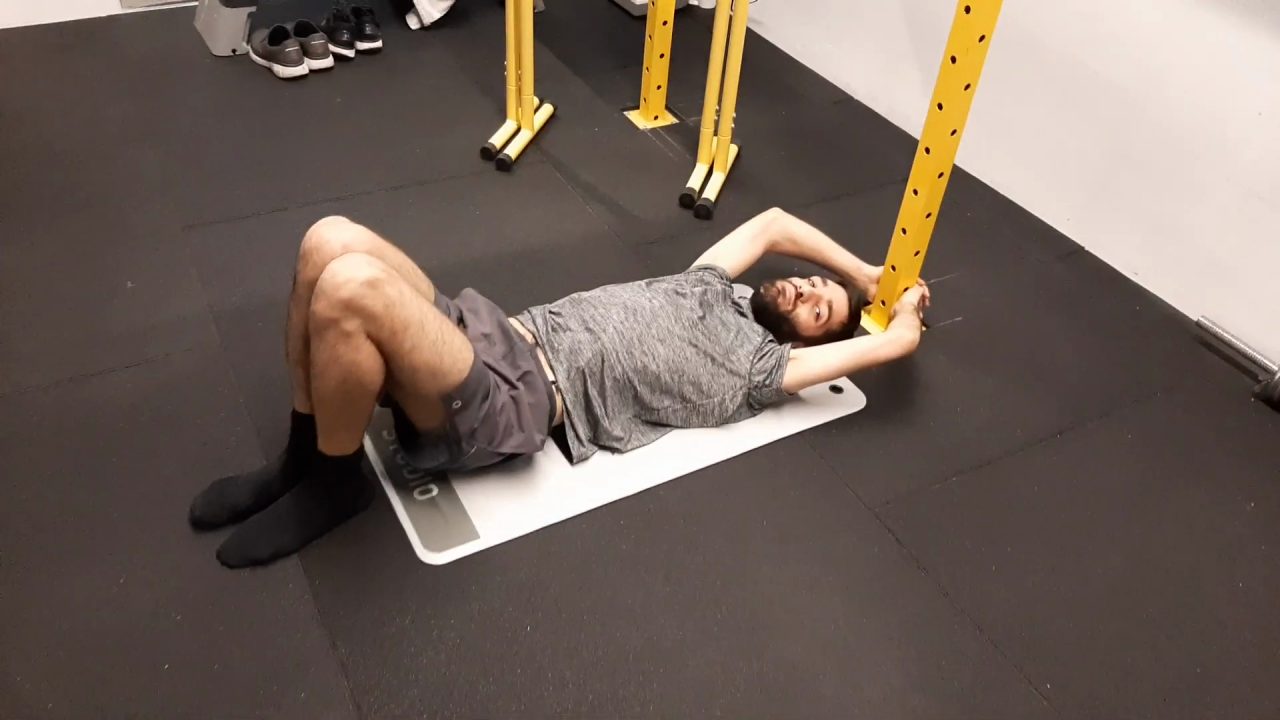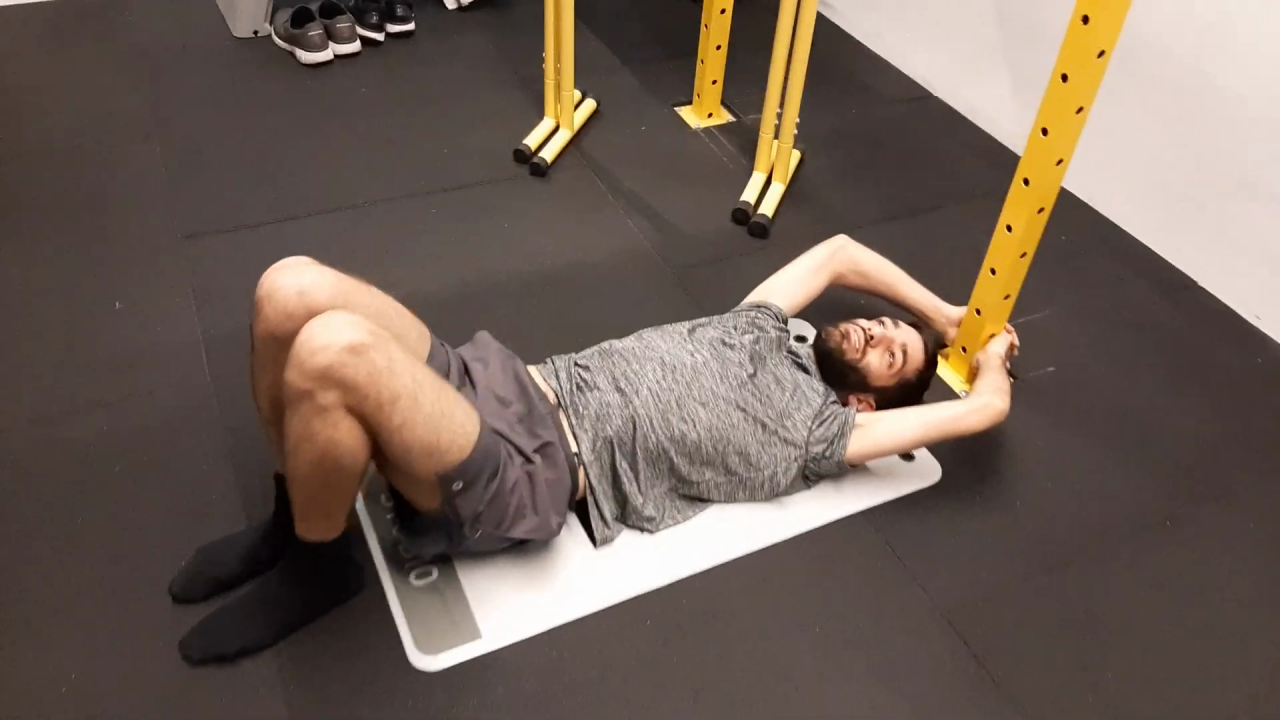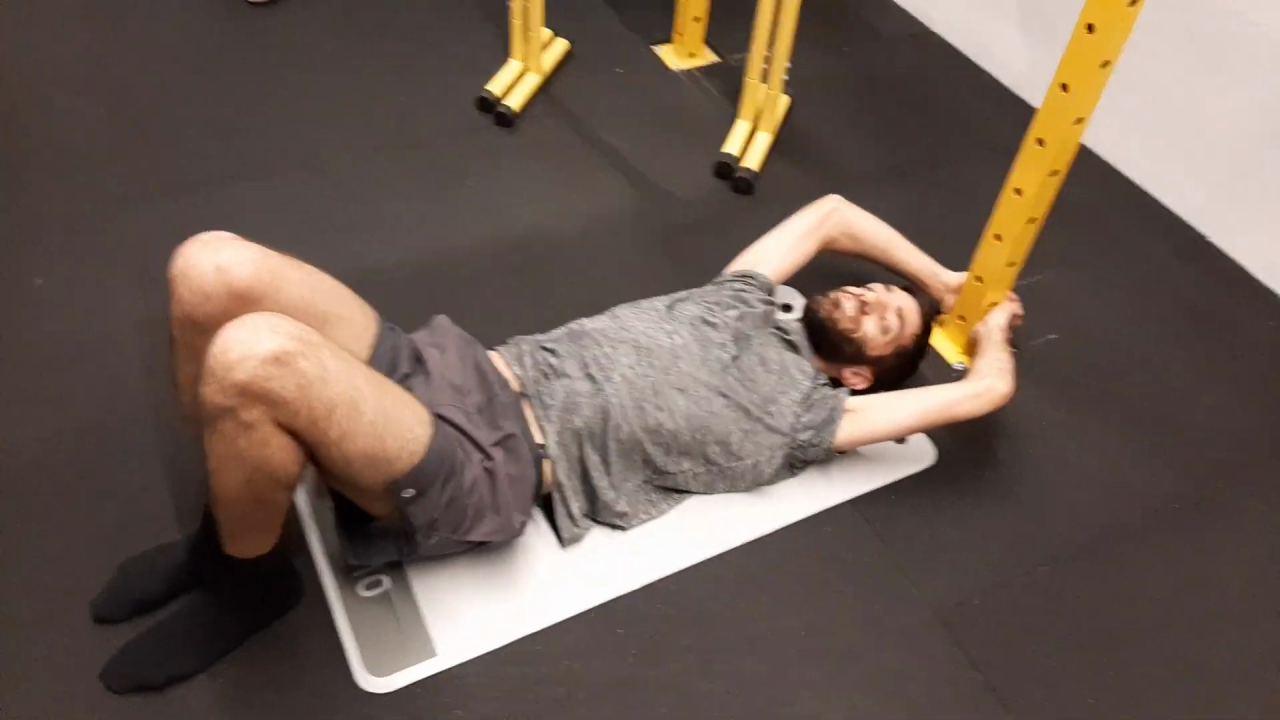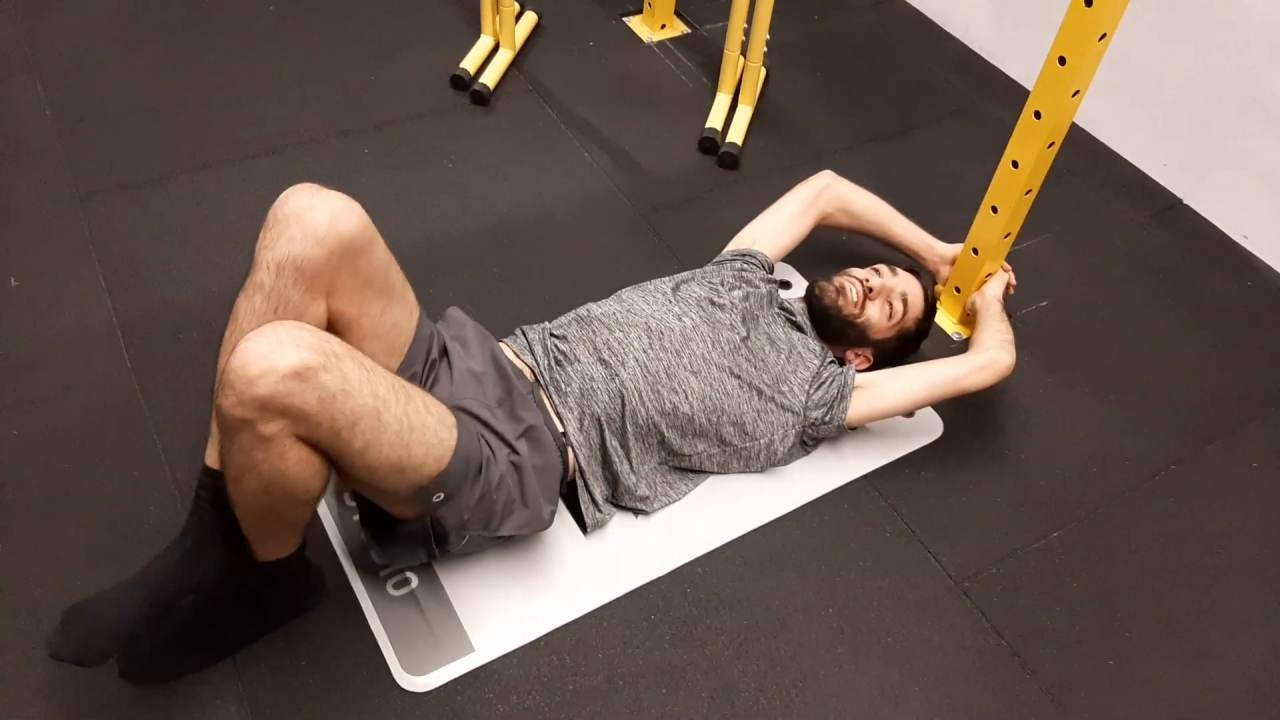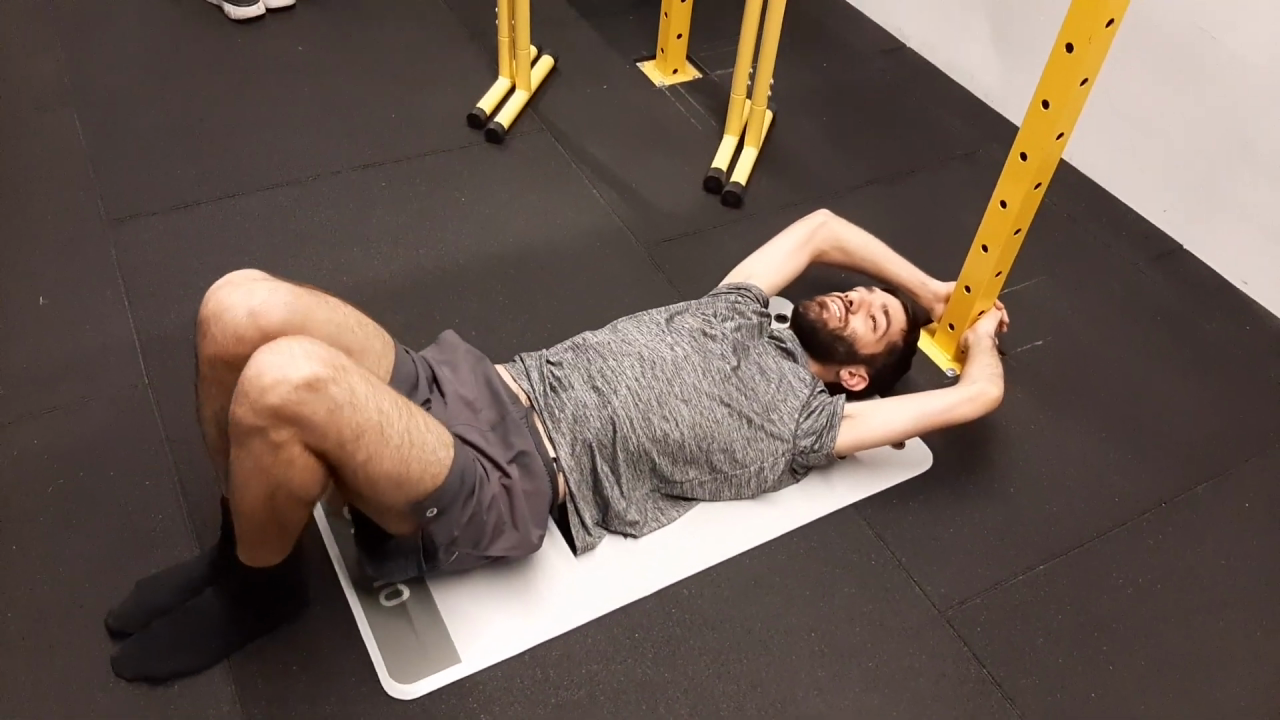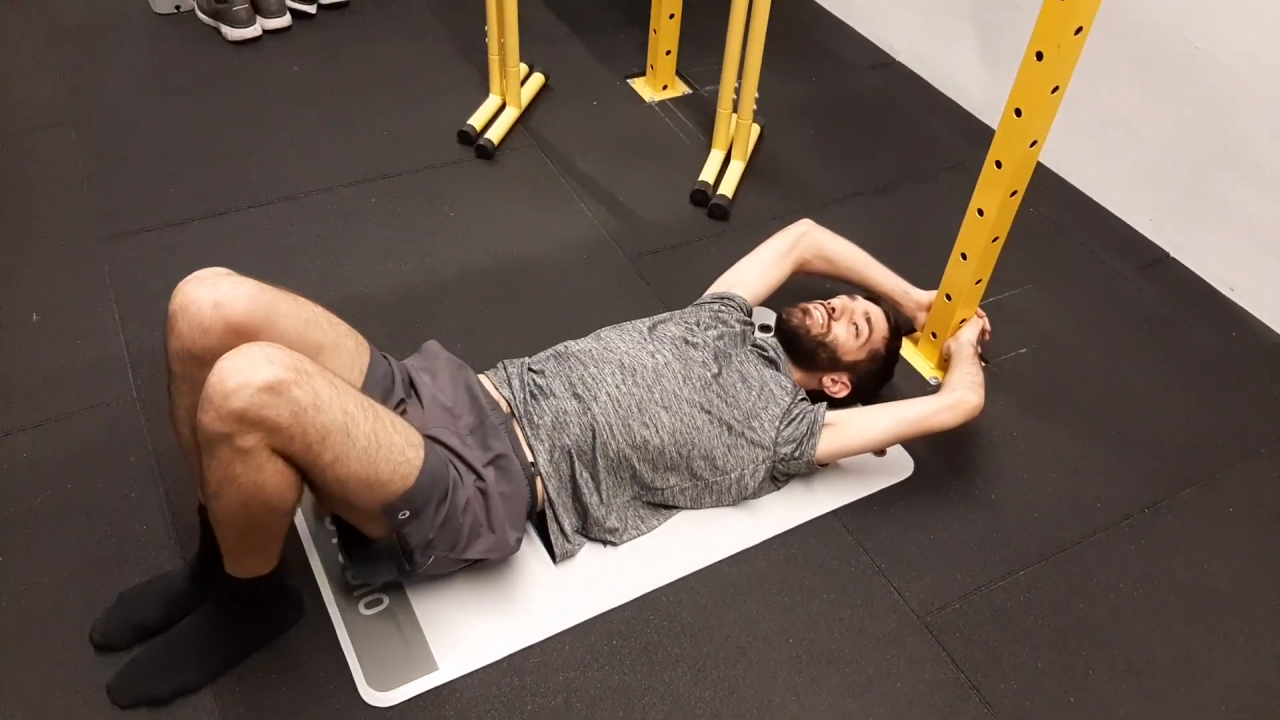
dt=0.7s
person 1, frame 1
left shoulder: (758, 370)
right shoulder: (711, 289)
left elbow: (896, 341)
right wrist: (868, 274)
left hip: (507, 406)
right hip: (498, 336)
left knee: (351, 286)
left ankle: (333, 482)
right ankle: (303, 455)
person 1, frame 2
left shoulder: (820, 432)
right shoulder: (762, 333)
left elbow: (985, 408)
right elbow: (839, 250)
right wrist: (946, 314)
left hip: (522, 477)
right hip: (512, 385)
left knee: (331, 351)
right knee: (292, 291)
left ankle: (314, 566)
right ankle: (292, 518)
person 1, frame 3
left shoulder: (809, 415)
right shoulder: (746, 302)
left elbow: (983, 390)
right elbow: (831, 212)
right wrist: (943, 276)
left hip: (489, 467)
right hip: (466, 370)
left knee: (254, 359)
right knee: (212, 271)
left ankle: (247, 582)
right ankle: (226, 531)
person 1, frame 4
left shoulder: (819, 392)
right shoulder: (745, 284)
left elbow: (987, 361)
right elbow: (826, 186)
right wrist: (937, 247)
left hip: (513, 463)
right hip: (483, 364)
left knee: (274, 371)
right knee: (316, 221)
left ankle: (271, 580)
right ankle: (211, 542)
person 1, frame 5
left shoulder: (809, 421)
right shoulder: (739, 316)
left elbow: (977, 394)
right elbow: (822, 227)
right wrist: (933, 287)
left hip: (502, 487)
right hip: (475, 389)
left knee: (289, 377)
right knee: (241, 311)
left ankle: (256, 588)
right ankle: (239, 542)
person 1, frame 6
left shoulder: (788, 429)
right shoulder: (725, 325)
left elbow: (955, 402)
right elbow: (804, 236)
right wrist: (916, 296)
left hip: (479, 491)
right hip: (460, 394)
left knee: (249, 389)
right knee: (209, 304)
left ankle: (247, 599)
right ankle: (219, 553)
